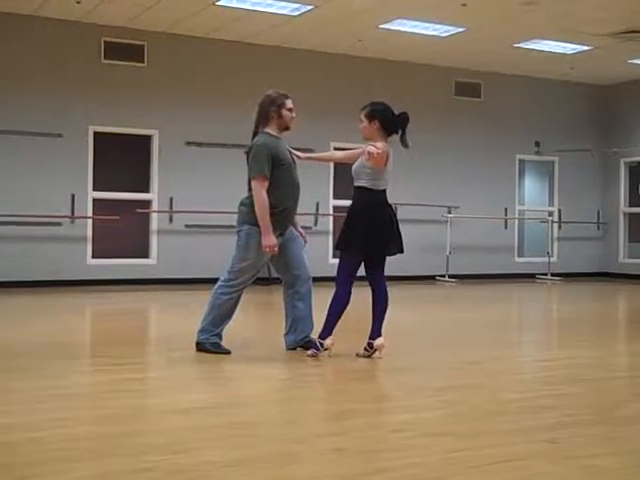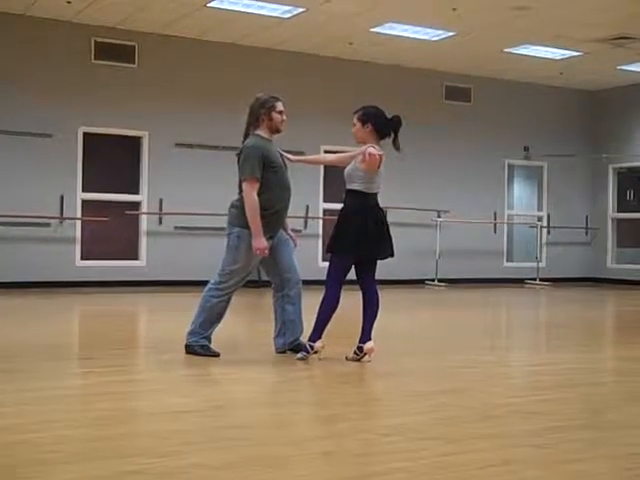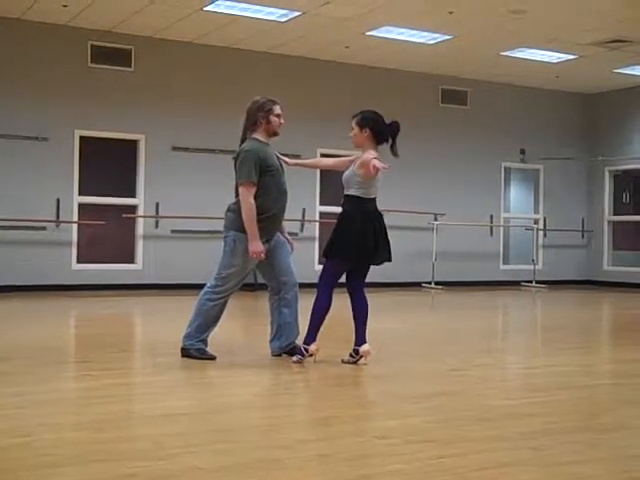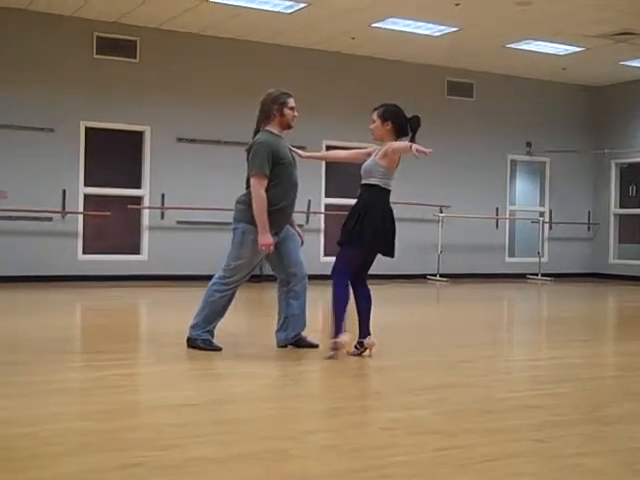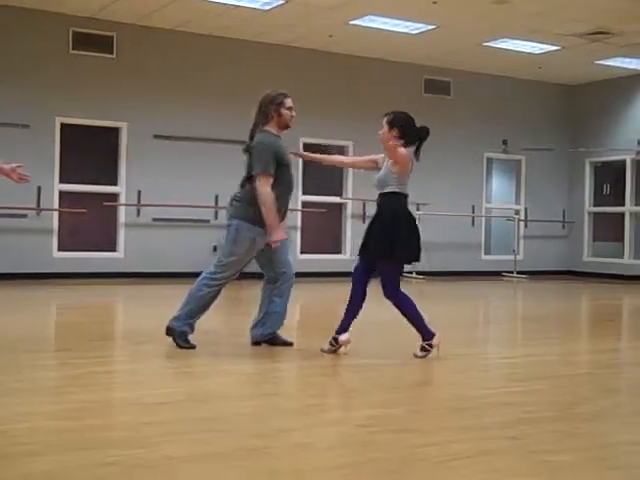
dt=0.7s
person 1, frame 1
left shoulder: (279, 144)
right shoulder: (263, 145)
right elbow: (258, 191)
left wrist: (294, 225)
right wrist: (266, 233)
left hip: (284, 229)
right hip: (258, 228)
left knee: (299, 280)
right knee: (234, 283)
left ankle: (299, 337)
right ankle: (207, 337)
person 1, frame 2
left shoulder: (271, 147)
right shoulder: (254, 147)
right elbow: (250, 193)
left wrist: (285, 228)
right wrist: (257, 235)
left hip: (274, 231)
right hip: (249, 231)
left knee: (289, 283)
right knee: (224, 285)
left ankle: (288, 340)
right ankle: (197, 339)
person 1, frame 3
left shoulder: (268, 150)
right shoulder: (251, 151)
right elbow: (246, 197)
left wrist: (282, 232)
right wrist: (253, 239)
left hip: (271, 235)
right hip: (245, 234)
left knee: (286, 286)
right knee: (220, 288)
left ankle: (284, 343)
right ankle: (192, 343)
person 1, frame 4
left shoulder: (281, 143)
right shoulder: (264, 143)
right elbow: (257, 189)
left wrist: (292, 225)
right wrist: (263, 232)
left hip: (280, 227)
right hip: (254, 226)
left knee: (295, 277)
right knee: (229, 280)
left ankle: (290, 334)
right ankle: (199, 333)
person 1, frame 5
left shoulder: (274, 143)
right shoulder: (266, 143)
right elbow: (263, 188)
left wrist: (277, 225)
right wrist: (275, 228)
left hip: (266, 224)
right hip: (249, 221)
left knee: (282, 275)
right knee: (218, 275)
left ankle: (265, 331)
right ankle: (180, 326)
person 2, frame 1
left shoulder: (379, 149)
right shoulder: (372, 150)
left elbow: (376, 160)
right elbow: (338, 156)
left wrist: (373, 155)
right wrist: (305, 156)
left hip: (366, 217)
right hip: (376, 218)
left knee: (344, 280)
right knee: (377, 280)
left ankle: (325, 337)
right ankle: (375, 337)
person 2, frame 2
left shoulder: (370, 153)
right shoulder: (363, 154)
left elbow: (371, 158)
right elbow: (329, 159)
left wrist: (371, 154)
right wrist: (295, 159)
left hip: (356, 219)
right hip: (368, 221)
left knee: (333, 283)
right knee: (367, 283)
left ankle: (314, 340)
right ankle: (365, 341)
person 2, frame 3
left shoulder: (368, 159)
right shoulder: (360, 159)
left elbow: (373, 161)
right elbow: (328, 163)
left wrist: (375, 163)
right wrist: (294, 162)
left hip: (355, 224)
right hip: (367, 226)
left knee: (326, 285)
right knee: (355, 286)
left ankle: (309, 343)
right ankle: (360, 344)
person 2, frame 4
left shoulder: (390, 150)
right shoulder: (376, 151)
left elbow: (400, 145)
right elbow: (342, 154)
left wrist: (410, 146)
right wrist: (307, 155)
left hip: (371, 215)
right hip: (371, 216)
left knee: (340, 274)
right knee: (357, 278)
left ankle: (339, 334)
right ankle: (364, 337)
person 2, frame 5
left shoulder: (402, 156)
right shoulder: (384, 159)
left elbow: (397, 153)
right elbow: (347, 161)
left wrist: (392, 149)
right wrist: (312, 157)
left hip: (395, 224)
right hip: (386, 222)
left knee: (390, 287)
right knee: (360, 276)
left ankle: (428, 336)
right ankle: (341, 333)
